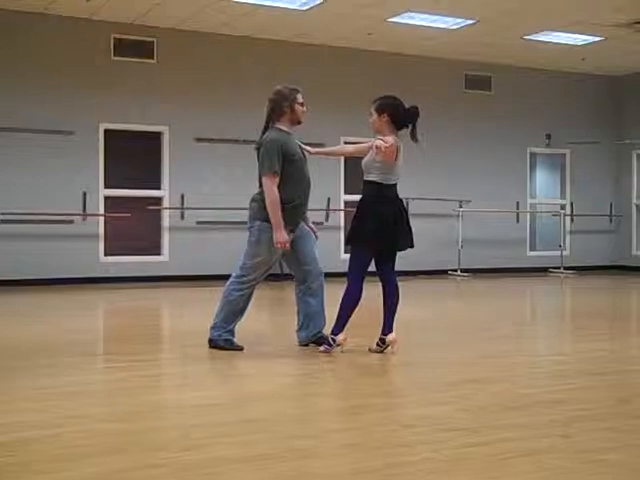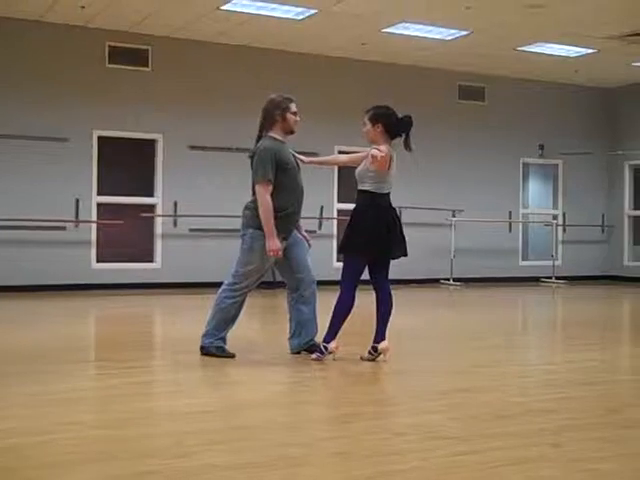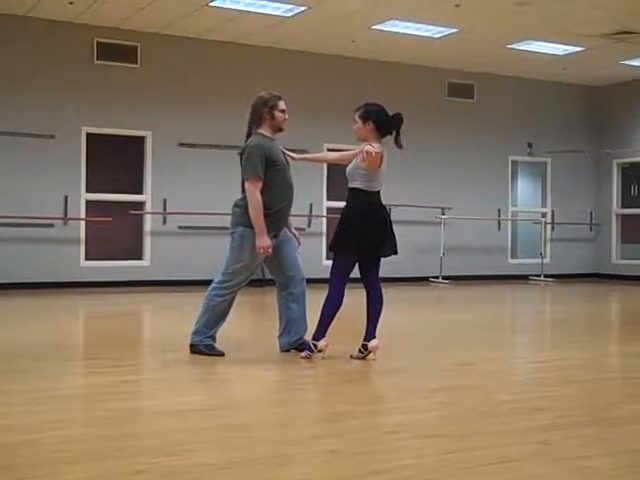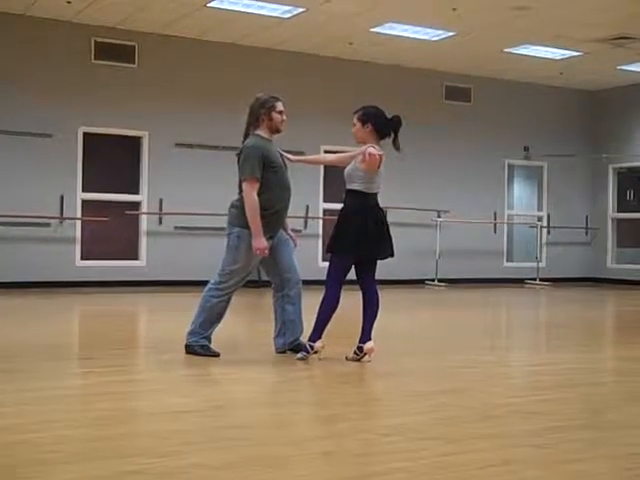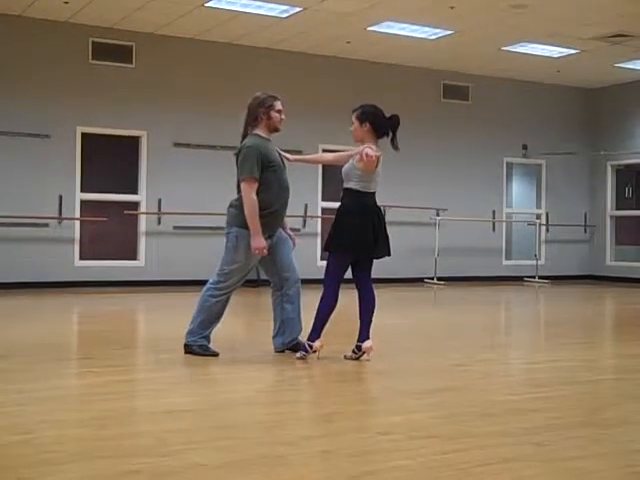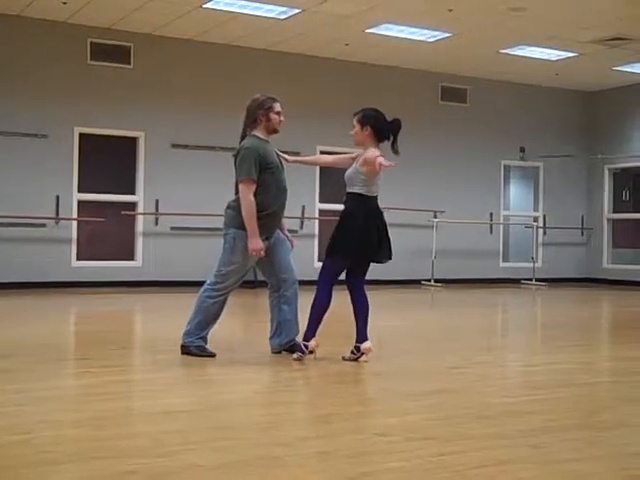
dt=0.4s
person 1, frame 1
left shoulder: (290, 139)
right shoulder: (273, 140)
right elbow: (269, 187)
left wrist: (305, 220)
right wrist: (278, 229)
left hip: (294, 224)
right hip: (270, 224)
left knee: (311, 276)
right knee: (246, 279)
left ankle: (311, 333)
right ankle: (220, 334)
person 1, frame 2
left shoulder: (283, 148)
right shoulder: (267, 149)
right elbow: (263, 195)
left wrist: (298, 229)
right wrist: (271, 237)
left hip: (287, 232)
right hip: (263, 232)
left knee: (304, 284)
right knee: (238, 286)
left ankle: (303, 341)
right ankle: (211, 341)
person 1, frame 3
left shoulder: (273, 145)
right shoulder: (257, 146)
right elbow: (253, 192)
left wrist: (288, 226)
right wrist: (260, 234)
left hip: (277, 230)
right hip: (252, 229)
left knee: (293, 282)
right knee: (228, 284)
left ankle: (293, 339)
right ankle: (201, 339)
person 1, frame 4
left shoulder: (271, 147)
right shoulder: (254, 147)
right elbow: (250, 193)
left wrist: (285, 228)
right wrist: (257, 235)
left hip: (274, 231)
right hip: (249, 231)
left knee: (289, 283)
right knee: (224, 285)
left ankle: (288, 340)
right ankle: (197, 339)
person 1, frame 5
left shoulder: (269, 146)
right shoulder: (252, 147)
right elbow: (248, 193)
left wrist: (284, 228)
right wrist: (256, 235)
left hip: (273, 230)
right hip: (247, 230)
left knee: (288, 282)
right knee: (223, 285)
left ankle: (287, 339)
right ankle: (195, 339)
person 1, frame 6
left shoulder: (268, 148)
right shoulder: (251, 148)
right elbow: (246, 194)
left wrist: (282, 229)
right wrist: (253, 236)
left hip: (271, 232)
right hip: (245, 232)
left knee: (286, 283)
right knee: (220, 286)
left ankle: (284, 340)
right ankle: (192, 340)
person 2, frame 1
left shoulder: (389, 143)
right shoulder: (382, 143)
left elbow: (385, 152)
right elbow: (348, 150)
left wrist: (381, 148)
right wrist: (315, 151)
left hip: (375, 211)
right hip: (387, 212)
left knee: (355, 276)
right knee: (387, 275)
left ankle: (337, 333)
right ankle: (387, 333)
person 2, frame 2
left shoulder: (382, 153)
right shoulder: (376, 153)
left elbow: (380, 164)
right elbow: (342, 159)
left wrist: (376, 158)
right wrist: (309, 160)
left hip: (369, 220)
right hip: (380, 221)
left knee: (348, 284)
right knee: (381, 283)
left ankle: (329, 341)
right ankle: (380, 341)
person 2, frame 3
left shoulder: (373, 151)
right shoulder: (365, 151)
left elbow: (371, 159)
right elbow: (332, 157)
left wrist: (369, 153)
right wrist: (299, 157)
left hip: (360, 217)
right hip: (370, 219)
left knee: (337, 281)
right knee: (371, 281)
left ankle: (318, 339)
right ankle: (370, 339)
person 2, frame 4
left shoulder: (370, 153)
right shoulder: (363, 154)
left elbow: (371, 158)
right elbow: (329, 159)
left wrist: (371, 154)
right wrist: (295, 159)
left hip: (356, 219)
right hip: (368, 221)
left knee: (333, 283)
right knee: (367, 283)
left ankle: (314, 340)
right ankle: (365, 341)
person 2, frame 5
left shoulder: (367, 153)
right shoulder: (360, 153)
left elbow: (369, 155)
right elbow: (327, 158)
left wrist: (367, 152)
right wrist: (294, 158)
left hip: (353, 218)
right hip: (366, 220)
left knee: (331, 282)
right knee: (363, 282)
left ankle: (314, 339)
right ankle: (363, 340)
person 2, frame 6
left shoulder: (370, 156)
right shoulder: (361, 157)
left elbow: (376, 158)
right elbow: (328, 160)
left wrist: (379, 160)
right wrist: (294, 160)
left hip: (357, 222)
right hip: (367, 224)
left knee: (325, 281)
right knee: (355, 284)
left ankle: (309, 339)
right ankle: (362, 341)
